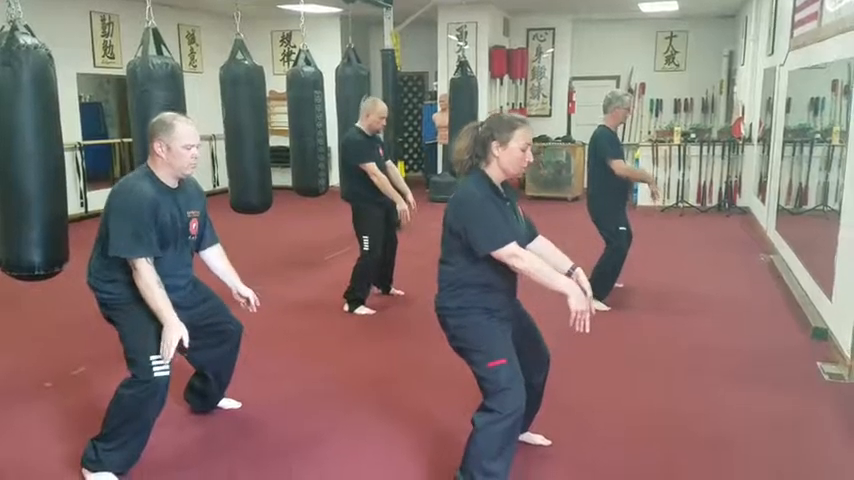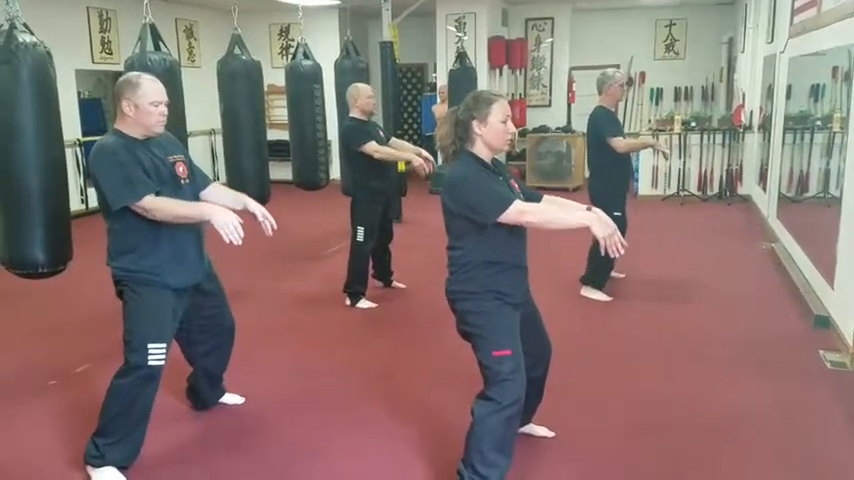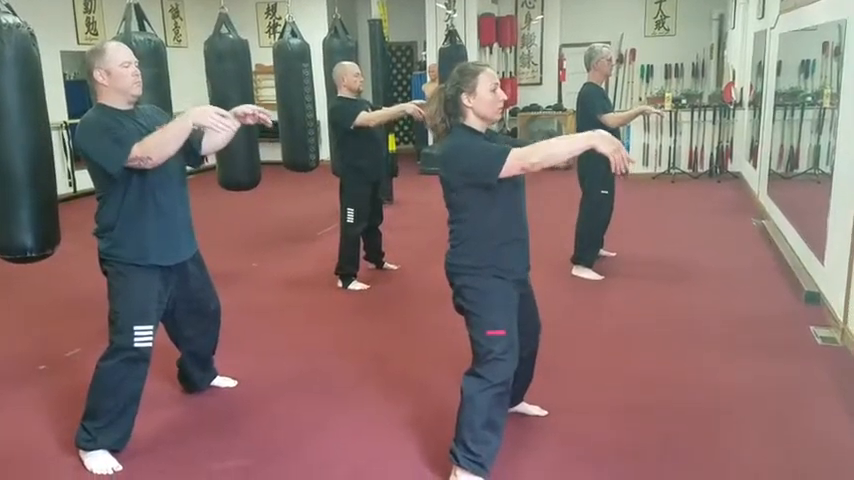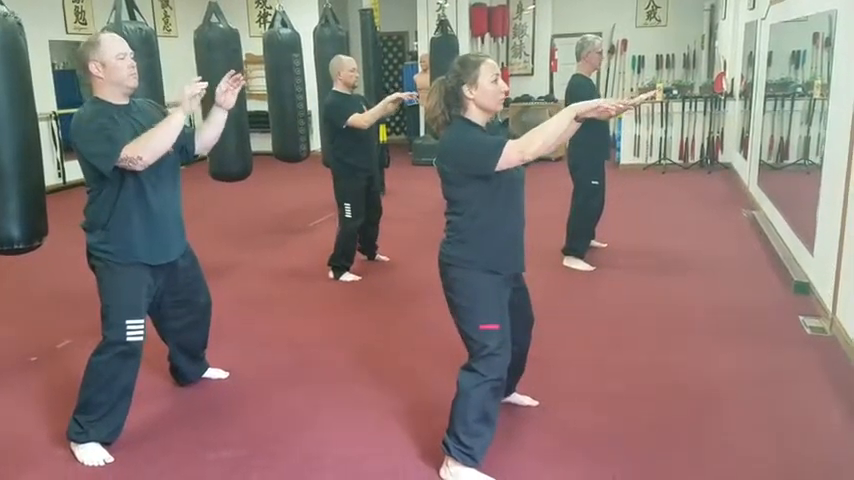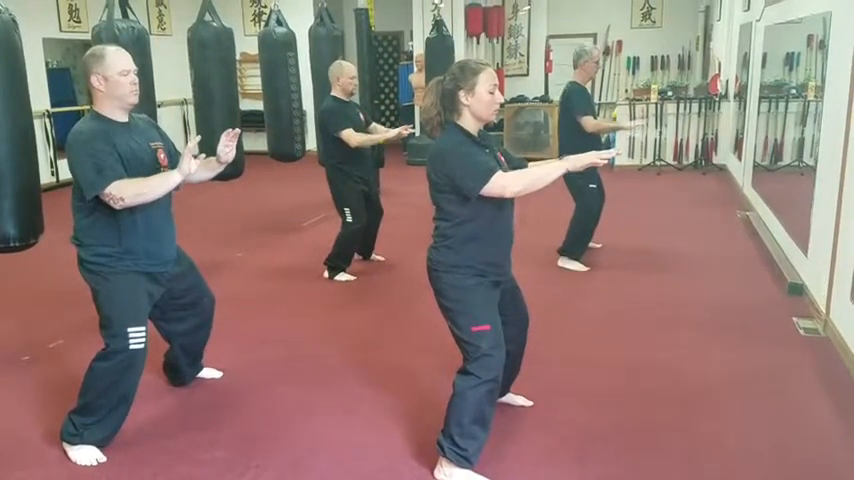
dt=1s
person 1, frame 1
left shoulder: (191, 189)
right shoulder: (134, 195)
left elbow: (209, 246)
right elbow: (141, 267)
left wrist: (237, 285)
right wrist: (170, 321)
left hip: (179, 285)
right hip: (128, 294)
left knee: (227, 330)
right knee: (152, 375)
left ankle: (204, 396)
person 1, frame 2
left shoulder: (168, 142)
right shoulder: (109, 153)
left elbow: (204, 187)
right elbow: (149, 206)
left wrist: (244, 201)
right wrist: (209, 214)
left hip: (194, 267)
right hip: (147, 278)
left knee: (217, 330)
right knee: (143, 365)
left ankle: (207, 393)
person 1, frame 3
left shoulder: (152, 114)
right shoulder: (95, 126)
left elbow: (200, 148)
right elbow: (145, 156)
left wrist: (233, 119)
right wrist: (191, 117)
left hip: (179, 246)
right hip: (133, 257)
left knee: (202, 313)
right knee: (130, 347)
left ankle: (198, 374)
right ankle: (94, 441)
person 1, frame 4
left shoulder: (148, 109)
right shoulder: (90, 120)
left elbow: (195, 147)
right elbow: (137, 157)
left wrist: (220, 108)
right wrist: (181, 110)
left hip: (170, 243)
right hip: (122, 253)
left knee: (194, 308)
right knee: (122, 342)
left ankle: (190, 368)
right ankle: (86, 434)
person 1, frame 5
left shoulder: (146, 126)
right shoulder: (87, 137)
left elbow: (183, 173)
right elbow: (118, 195)
left wrist: (217, 162)
right wrist: (177, 173)
left hip: (163, 253)
right hip: (114, 263)
left knee: (198, 306)
right knee: (126, 348)
left ankle: (184, 368)
right ankle: (80, 435)
person 2, frame 1
left shoulder: (503, 191)
right shoulder: (471, 198)
left elbow: (534, 240)
right elbow: (514, 257)
left wrist: (574, 270)
right wrist: (568, 288)
left hip: (500, 301)
right hip: (471, 310)
left knee: (535, 362)
right knee: (506, 396)
left ankle: (515, 429)
person 2, frame 2
left shoulder: (496, 170)
right shoulder: (464, 178)
left elbow: (541, 198)
right elbow: (525, 214)
left wrist: (590, 211)
right wrist: (589, 219)
left hip: (510, 287)
right hip: (481, 296)
left knee: (536, 354)
right knee: (505, 383)
left ankle: (518, 419)
person 2, frame 3
left shoulder: (489, 141)
right shoulder: (459, 149)
left elbow: (529, 156)
right elbow: (529, 160)
left wrist: (592, 139)
right wrist: (592, 138)
left hip: (507, 265)
right hip: (480, 272)
left knee: (526, 335)
right knee: (494, 360)
left ankle: (510, 399)
person 2, frame 4
left shoulder: (489, 134)
right shoulder: (459, 142)
left elbow: (536, 146)
right elbow: (525, 150)
left wrist: (581, 116)
right wrist: (577, 109)
left hip: (502, 262)
right hip: (472, 268)
left knee: (519, 328)
right knee: (490, 354)
left ankle: (502, 390)
person 2, frame 5
left shoulder: (482, 142)
right shoulder: (450, 150)
left elbow: (522, 169)
right elbow: (507, 186)
left wrist: (573, 161)
right wrist: (570, 163)
left hip: (491, 265)
right hip: (461, 272)
left knee: (515, 325)
right knee: (485, 356)
left ankle: (496, 391)
person 3, frame 1
left shoulder: (609, 134)
right shoulder: (603, 136)
left elbow: (620, 168)
right elbow: (620, 169)
left wrist: (644, 178)
right wrist: (649, 179)
left hip: (611, 200)
right hip: (603, 202)
left knee: (624, 239)
right knee: (617, 246)
left ankle: (604, 279)
right ankle: (592, 295)
person 3, frame 2
left shoulder: (608, 114)
right shoulder: (600, 116)
right elbow: (620, 145)
left wrist: (639, 155)
right wrist: (651, 143)
left hip: (613, 183)
right hip: (604, 185)
left knee: (617, 229)
left ankle: (604, 269)
right ankle: (590, 284)
person 3, frame 3
left shoulder: (597, 91)
right shoulder: (589, 92)
left elbow: (609, 121)
right elbow: (611, 121)
left wrist: (636, 112)
right wrist: (640, 110)
left hip: (601, 160)
right hip: (593, 162)
left knee: (603, 207)
right knee: (593, 208)
left ankle: (594, 247)
right ankle: (580, 263)
person 3, frame 4
left shoulder: (585, 82)
right shoulder: (579, 84)
left elbow: (599, 112)
right elbow: (599, 114)
left wrist: (621, 106)
left hip: (592, 152)
right hip: (584, 154)
left knee: (595, 198)
right knee: (585, 200)
left ankle: (586, 237)
right ankle: (572, 254)
person 3, frame 5
left shoulder: (579, 90)
right shoulder: (574, 92)
left elbow: (590, 125)
right elbow: (590, 125)
left wrist: (615, 126)
right wrist: (621, 125)
left knee: (596, 199)
right knee: (588, 204)
left ankle: (582, 239)
right ankle: (568, 255)
person 4, frame 1
left shoulder: (374, 138)
right shoulder: (354, 140)
left elbow: (389, 167)
right elbow: (374, 175)
left wrist: (407, 193)
right wrist: (398, 200)
left hip: (381, 201)
right hip: (365, 204)
left knee: (389, 244)
right knee: (371, 252)
left ankle: (383, 285)
right ankle: (353, 301)
person 4, frame 2
left shoulder: (372, 125)
right shoulder: (351, 128)
left elbow: (394, 142)
right elbow: (377, 152)
left wrist: (419, 151)
right wrist: (410, 158)
left hip: (382, 192)
right hip: (366, 195)
left knee: (384, 237)
right knee: (363, 243)
left ankle: (384, 277)
right ankle: (354, 295)
person 4, frame 3
left shoulder: (362, 103)
right shoulder: (340, 108)
left elbow: (383, 114)
right elbow: (371, 119)
left wrist: (407, 106)
right wrist: (403, 108)
left hip: (373, 173)
right hip: (355, 176)
left knee: (373, 219)
right knee: (353, 225)
left ankle: (376, 258)
right ankle: (346, 276)
person 4, frame 4
left shoulder: (357, 99)
right shoulder: (333, 103)
left elbow: (382, 113)
right elbow: (363, 122)
left wrist: (397, 101)
right wrist: (387, 100)
left hip: (367, 168)
right hip: (348, 171)
left knee: (373, 211)
right knee: (352, 219)
left ankle: (369, 250)
right ankle: (338, 268)
person 4, frame 5
left shoulder: (353, 106)
right shoulder: (330, 110)
left elbow: (372, 127)
right elbow: (353, 140)
left wrist: (394, 132)
right wrist: (389, 135)
left hip: (363, 171)
right hip: (343, 176)
left knee: (374, 212)
right knee: (355, 222)
left ankle: (365, 251)
right ankle: (334, 268)
